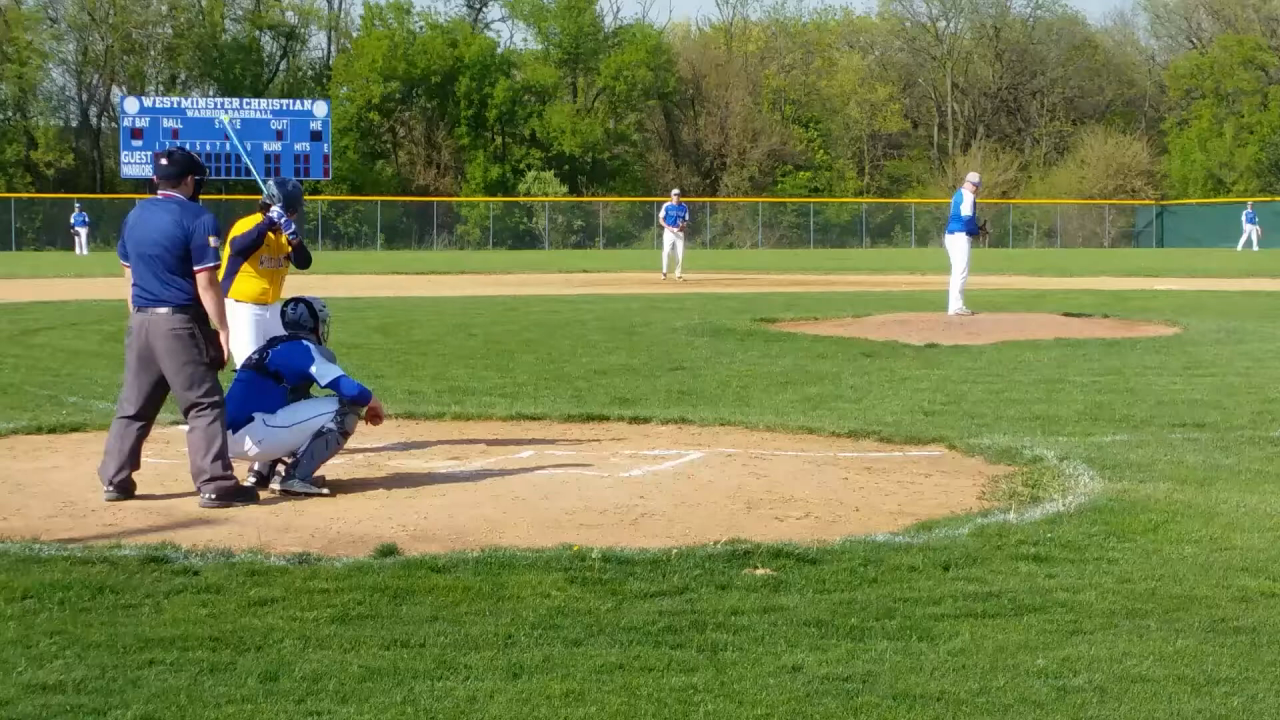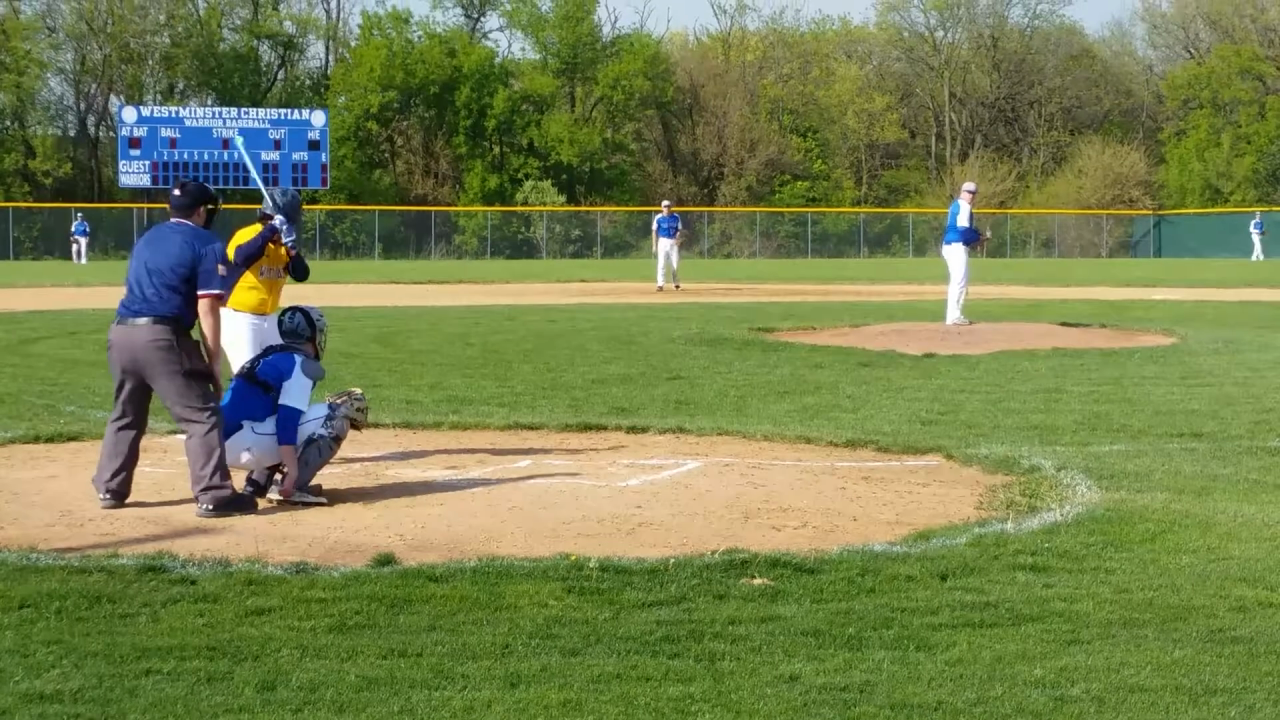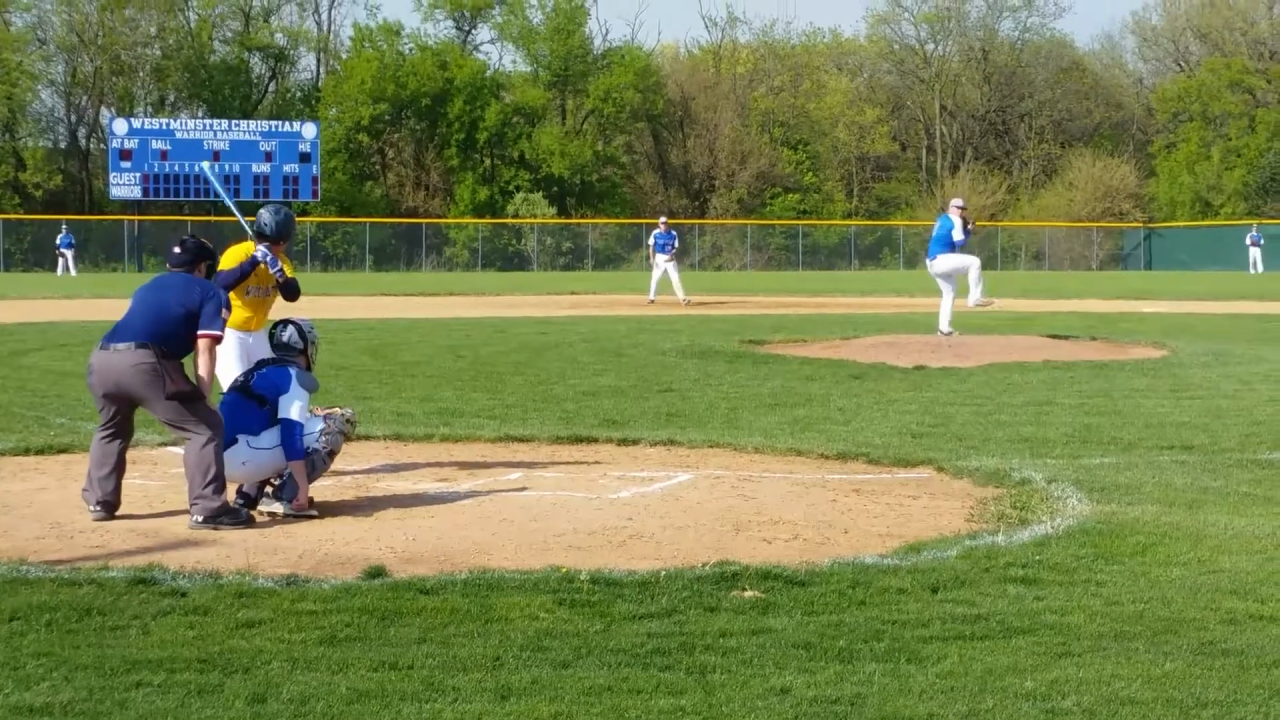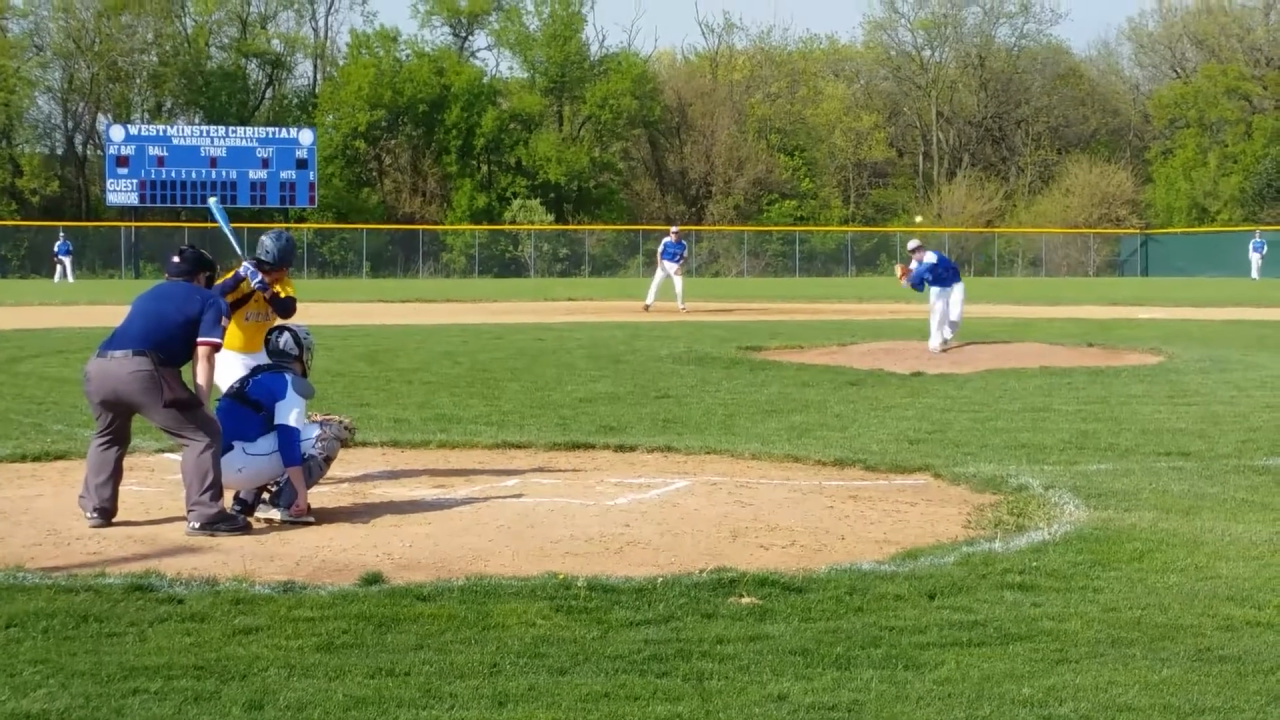
dt=0.7s
person 1, frame 1
left shoulder: (134, 215)
right shoulder: (198, 218)
left elbow: (129, 274)
right elbow: (205, 283)
right wrist: (222, 331)
left hip: (140, 321)
right hip: (179, 323)
left knee: (133, 405)
right knee: (204, 405)
left ankle: (115, 481)
right ankle: (215, 486)
person 1, frame 2
left shoulder: (147, 237)
right shoulder: (207, 244)
right elbow: (207, 309)
right wrist: (213, 361)
left hip: (121, 333)
right hip: (160, 337)
left knee: (125, 415)
right knee: (201, 415)
left ankle: (110, 488)
right ankle: (213, 497)
person 1, frame 3
left shoulder: (149, 286)
right shoulder: (210, 292)
right elbow: (204, 351)
right wrist: (201, 399)
left hip: (101, 360)
right hip: (142, 362)
left knee: (112, 430)
right knee: (205, 427)
left ankle: (100, 502)
right ankle: (207, 510)
person 1, frame 4
left shoulder: (148, 294)
right shoulder: (210, 300)
right elbow: (203, 358)
right wrist: (201, 407)
left hip: (98, 368)
right hip: (140, 370)
left knee: (108, 436)
right knee: (204, 434)
left ankle: (97, 509)
right ankle: (205, 516)
person 2, frame 1
left shoulder: (270, 349)
right shoulder: (306, 350)
right elbow: (350, 390)
right wrist: (374, 404)
left hip: (231, 438)
right hip: (254, 435)
right knee: (344, 408)
left ankle: (261, 472)
right ankle: (295, 477)
person 2, frame 2
left shoulder: (269, 357)
right shoulder: (300, 364)
right elbow: (287, 420)
right wrist: (293, 472)
left hip: (226, 445)
right hip: (244, 443)
right knee: (334, 416)
left ankle: (259, 481)
right ankle: (293, 488)
person 2, frame 3
left shoulder: (258, 371)
right shoulder: (293, 377)
right elbow: (291, 434)
right wrist: (303, 486)
right hip: (241, 457)
right knee: (330, 428)
left ankle: (249, 493)
right ankle: (282, 498)
person 2, frame 4
left shoulder: (257, 377)
right shoulder: (290, 383)
right elbow: (288, 440)
left wrist: (308, 423)
right wrist: (302, 493)
left hip: (218, 465)
right hip: (237, 465)
right knee: (327, 435)
left ankle: (246, 501)
right ankle: (279, 505)
person 3, frame 1
left shoulder: (285, 232)
right shoulder: (247, 224)
left elbow: (304, 263)
right elbow: (238, 248)
left wrist: (294, 238)
right wrist: (268, 222)
left hip: (271, 309)
right hip: (240, 309)
person 3, frame 2
left shoulder: (283, 243)
right shoulder: (247, 234)
left elbow: (301, 275)
right elbow: (241, 257)
left wrist: (292, 248)
right wrist: (271, 230)
left hip: (268, 319)
right hip: (237, 318)
person 3, frame 3
left shoulder: (280, 260)
right shoulder: (237, 253)
left elbow: (292, 295)
right elbow: (220, 283)
left wrist: (280, 275)
right wrist: (253, 261)
left hip: (256, 334)
right hip: (226, 333)
person 3, frame 4
left shoulder: (284, 285)
right shoulder: (240, 280)
left elbow: (287, 312)
left wrist: (265, 290)
right wrist: (238, 277)
left hip: (258, 354)
right hip: (227, 355)
